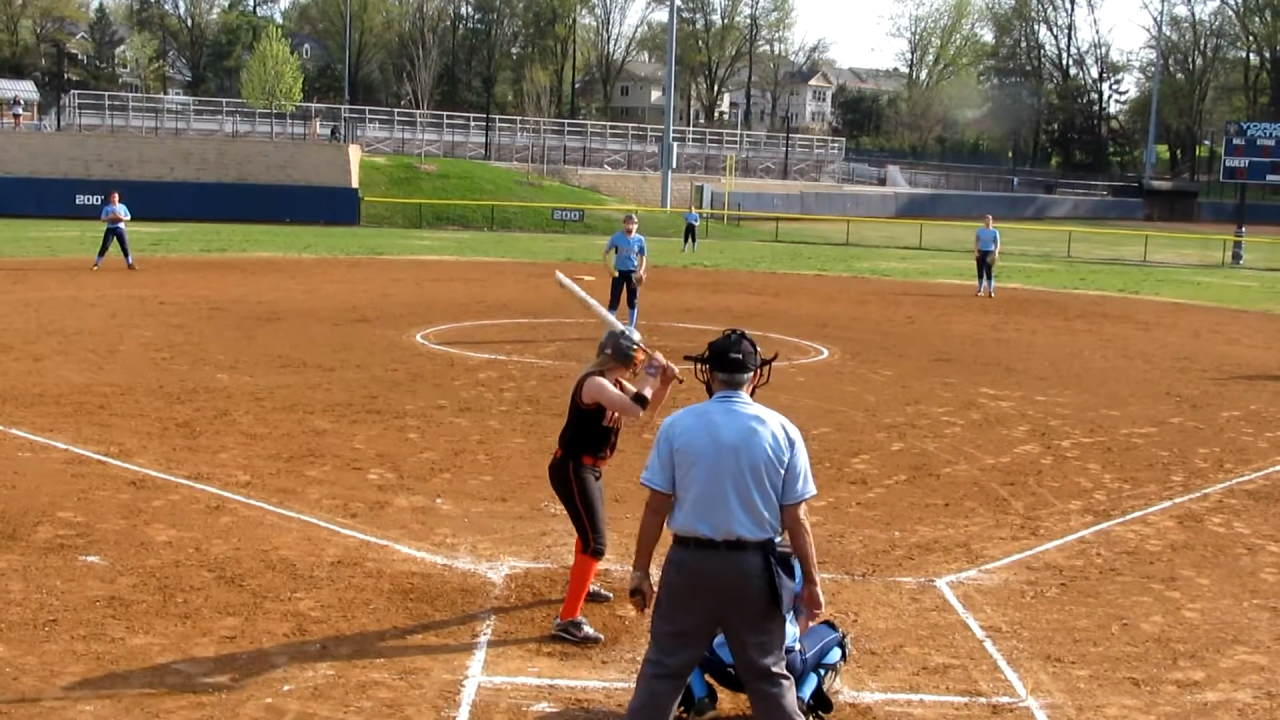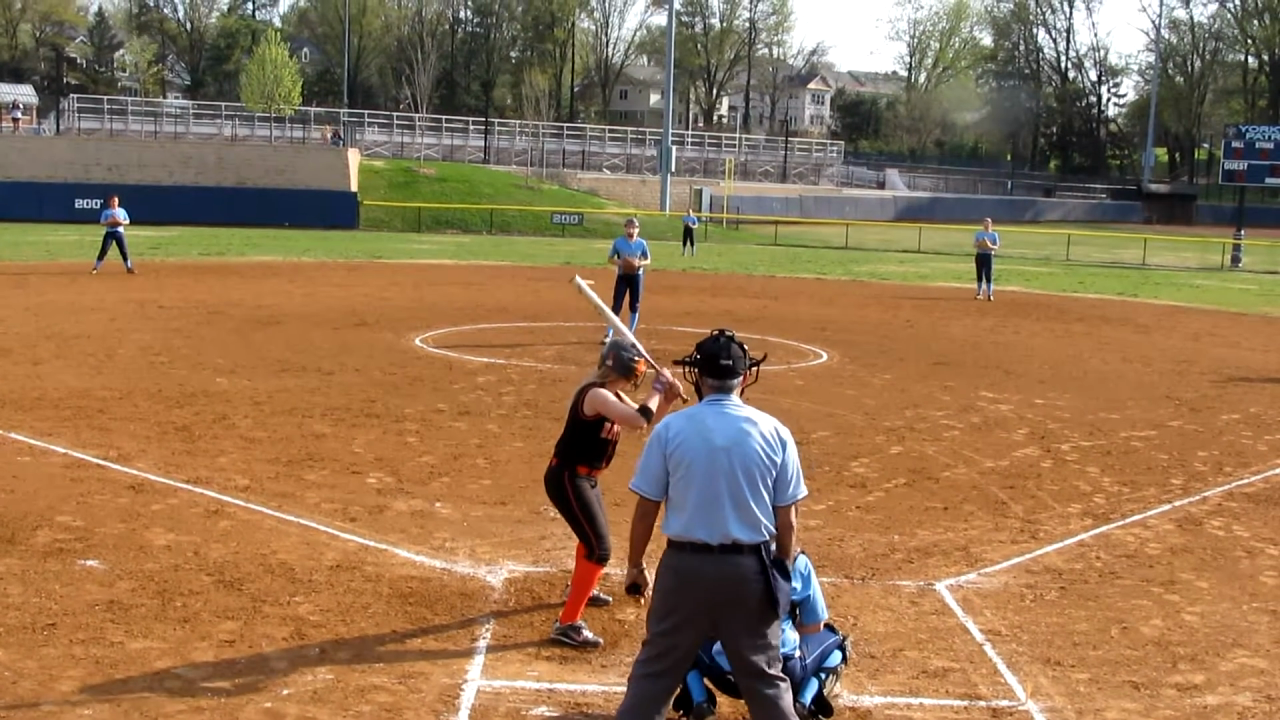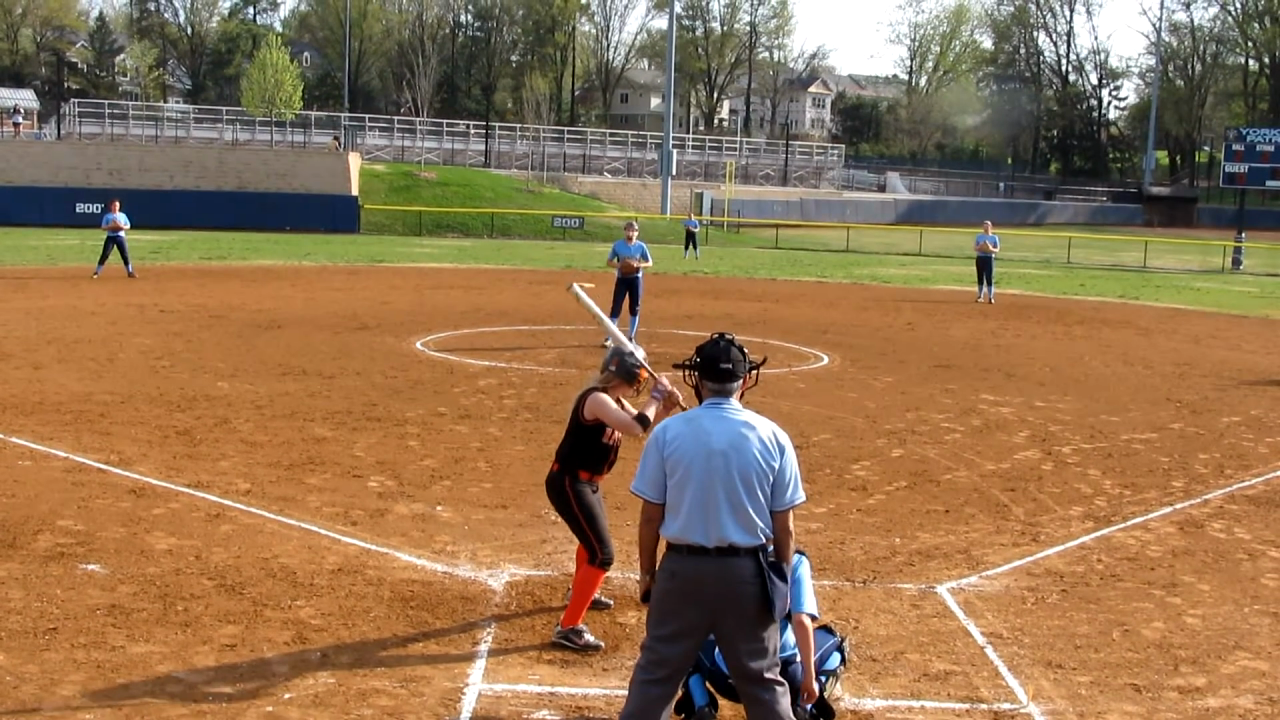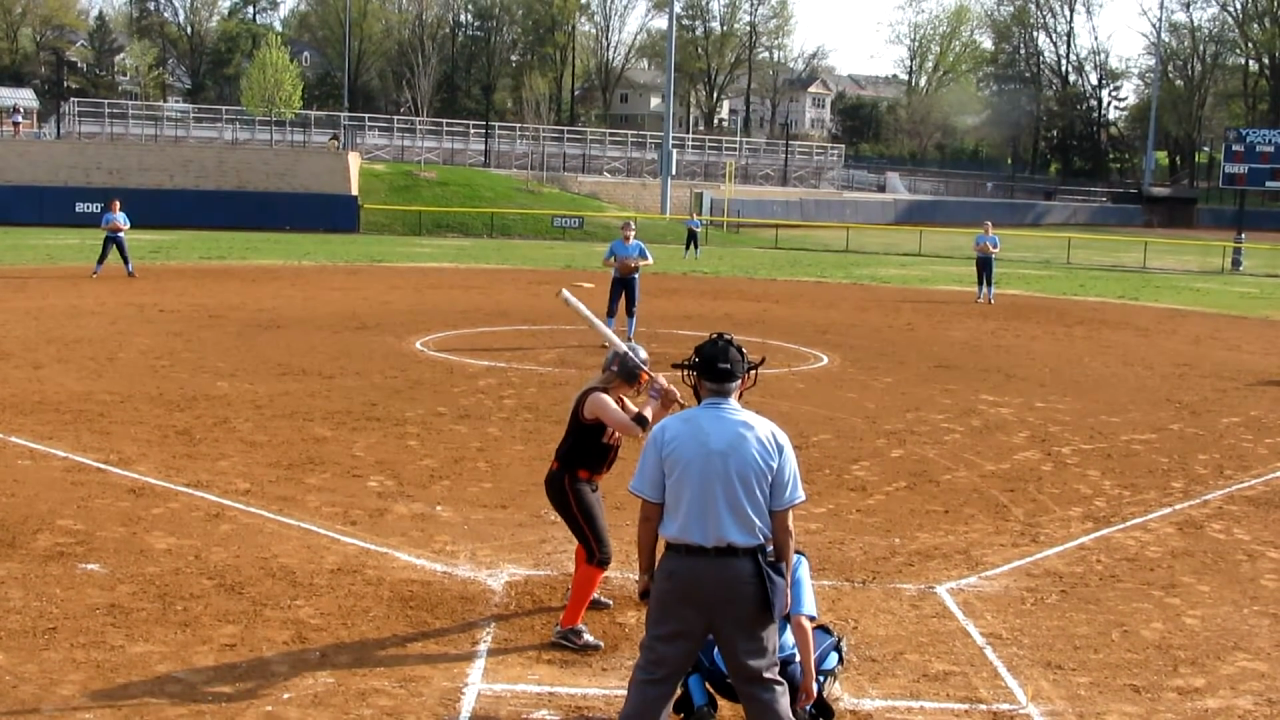
dt=1s
person 1, frame 1
left shoulder: (678, 424)
right shoulder: (782, 430)
left elbow: (658, 506)
right elbow: (794, 517)
left wrist: (640, 571)
right wrist: (811, 580)
left hip: (690, 562)
right hip: (753, 564)
left knee: (663, 667)
right knee: (766, 672)
person 1, frame 2
left shoulder: (670, 429)
right shoulder: (774, 432)
left elbow: (646, 509)
right elbow: (786, 520)
left wrist: (635, 566)
right wrist: (781, 570)
left hip: (685, 564)
right hip: (749, 567)
left knee: (656, 668)
right knee: (764, 675)
person 1, frame 3
left shoulder: (668, 432)
right shoulder: (772, 436)
left elbow: (651, 517)
right elbow: (783, 527)
left wrist: (647, 573)
right wrist: (782, 580)
left hip: (682, 568)
right hip: (747, 571)
left knee: (656, 670)
right knee: (761, 678)
person 1, frame 4
left shoulder: (667, 432)
right shoulder: (771, 436)
left elbow: (649, 515)
right elbow: (783, 526)
left wrist: (646, 572)
right wrist: (783, 581)
left hip: (681, 568)
right hip: (746, 572)
left knee: (655, 671)
right knee: (760, 677)
person 2, frame 1
left shoulder: (614, 384)
right shoulder: (595, 383)
left elbow: (649, 405)
right elbow: (635, 409)
left wrist: (663, 380)
right wrist: (650, 374)
left hip: (588, 468)
right hip: (572, 469)
left knee: (590, 530)
right knee: (594, 543)
left ankle: (581, 585)
right ankle: (568, 619)
person 2, frame 2
left shoulder: (611, 395)
right shoulder: (597, 395)
left elbow: (647, 418)
right elbow: (639, 422)
left wrist: (667, 397)
right wrist: (658, 388)
left hip: (584, 477)
right hip: (568, 478)
left knee: (593, 535)
right knee: (599, 549)
left ankle: (580, 589)
right ankle: (568, 623)
person 2, frame 3
left shoulder: (612, 400)
right shoulder: (597, 399)
left elbow: (642, 426)
right elbow: (635, 429)
left wrist: (665, 406)
right wrist: (656, 395)
left hip: (585, 481)
right hip: (569, 483)
left knee: (593, 539)
right knee: (602, 554)
left ankle: (581, 592)
right ankle: (568, 627)
person 2, frame 4
left shoulder: (615, 400)
right shoulder: (598, 399)
left elbow: (646, 424)
right elbow: (634, 429)
left wrist: (664, 403)
right wrist: (653, 395)
left hip: (584, 481)
right hip: (568, 482)
left knee: (591, 539)
right knee: (600, 553)
left ankle: (581, 592)
right ankle: (568, 627)
